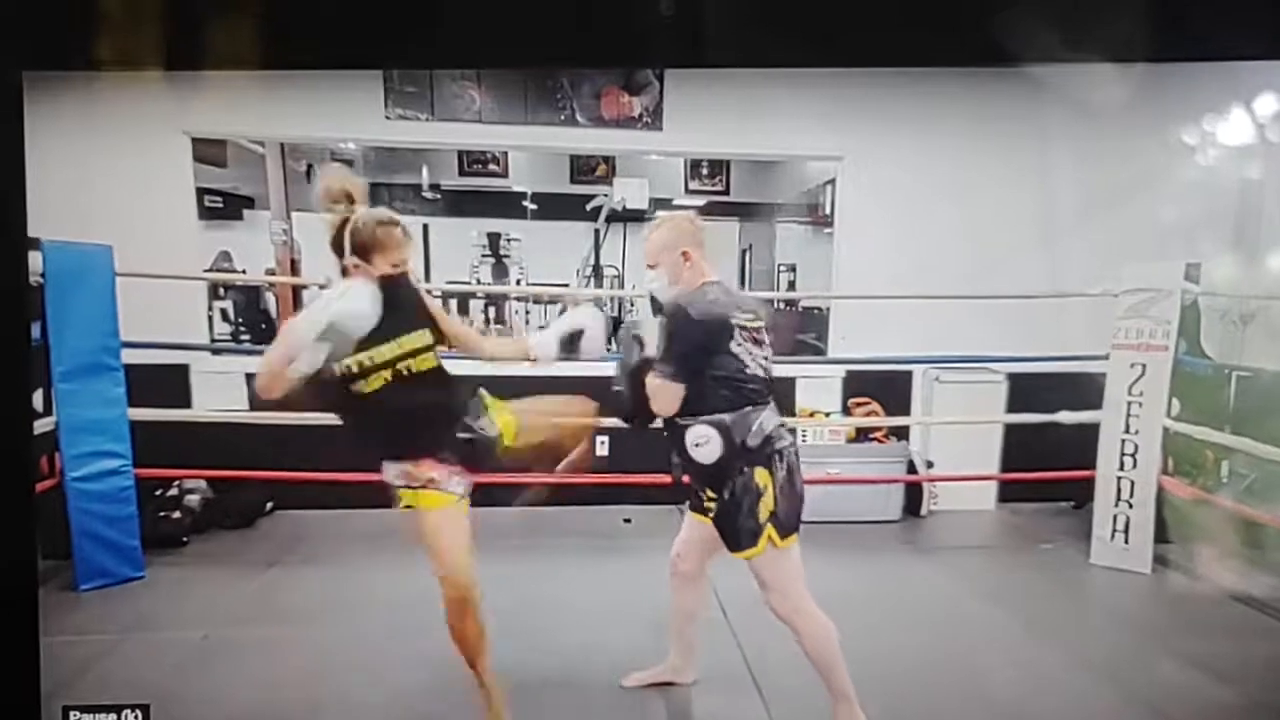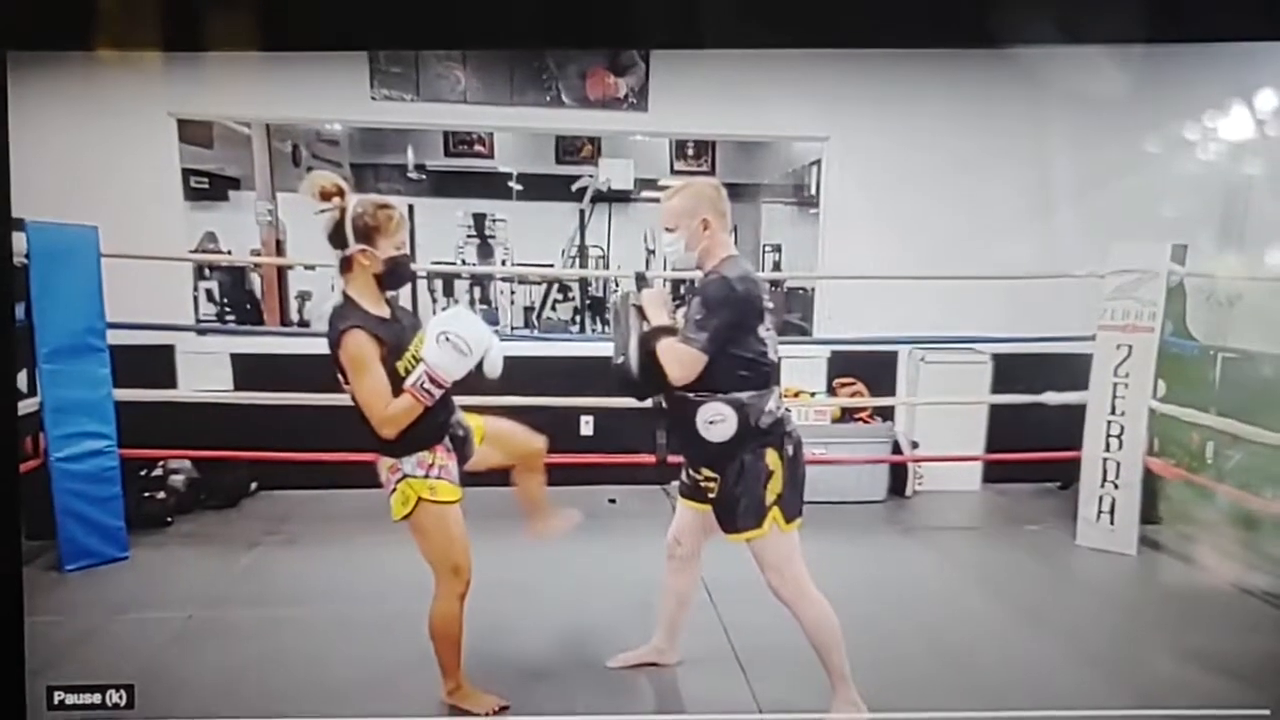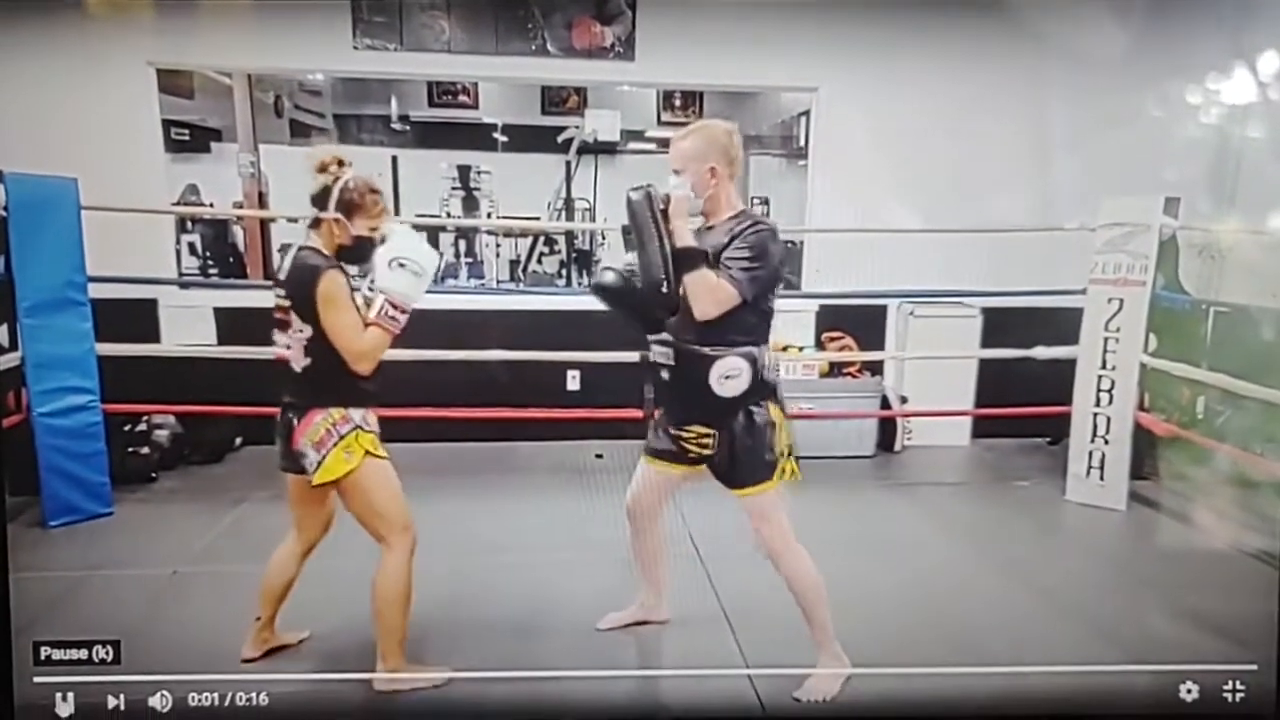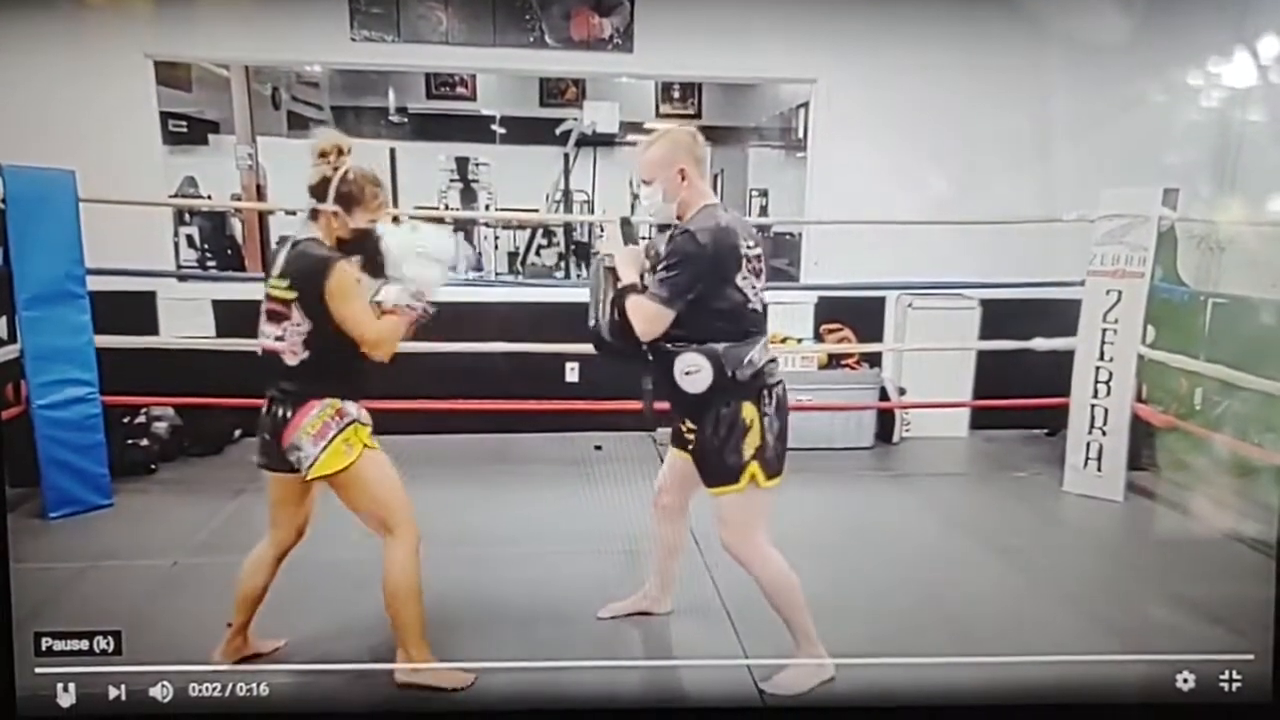
dt=1s
person 1, frame 1
left shoulder: (411, 297)
right shoulder: (324, 321)
left elbow: (476, 344)
right elbow: (270, 387)
left wrist: (546, 344)
right wrist: (303, 343)
left hip: (471, 421)
right hip: (422, 467)
left knee: (581, 414)
right knee: (460, 589)
left ankle: (562, 463)
person 1, frame 2
left shoulder: (385, 304)
right shoulder: (354, 332)
right elbow: (387, 422)
left wrist: (462, 344)
right wrist: (441, 369)
left hip: (448, 429)
right hip: (415, 463)
left knee: (533, 446)
right knee: (455, 578)
left ankle: (540, 517)
person 1, frame 3
left shoulder: (299, 264)
right shoulder: (325, 276)
right elbow: (362, 357)
left wrist: (383, 288)
right wrist: (400, 295)
left hip: (300, 420)
right hip: (335, 424)
left knee: (306, 531)
right knee: (399, 537)
left ankle: (261, 634)
right ankle: (392, 665)
person 1, frame 4
left shoulder: (291, 255)
right shoulder: (331, 268)
right elbow: (378, 345)
left wrist: (383, 287)
right wrist: (413, 292)
left hip: (283, 414)
right hip: (326, 418)
left knee: (281, 535)
right knee: (402, 530)
left ankle: (234, 642)
right ankle: (415, 660)
person 2, frame 1
left shoulder: (687, 314)
right shoulder: (739, 305)
left elbow: (664, 403)
left wrist: (649, 357)
right wrist: (665, 354)
left hip: (752, 472)
right hip: (731, 468)
left knee: (788, 600)
right knee: (685, 562)
right ankle: (679, 664)
person 2, frame 2
left shoulder: (726, 288)
right shoulder: (727, 281)
left elbow: (681, 369)
left wrist: (658, 317)
right wrist: (662, 325)
left hip: (755, 454)
right hip: (720, 450)
left knee: (786, 579)
right knee: (681, 545)
right ankle: (663, 645)
person 2, frame 3
left shoulder: (756, 237)
right shoulder: (700, 233)
left elbow: (709, 303)
right elbow: (676, 302)
left wrist: (681, 234)
left hip: (741, 409)
right hip: (684, 401)
left knee: (773, 536)
right knee: (640, 505)
left ankle: (831, 655)
right ankle: (652, 603)
person 2, frame 4
left shoulder: (695, 240)
right shoulder: (732, 228)
left elbow: (648, 326)
left wrist: (628, 274)
right wrist: (650, 277)
left hip: (737, 406)
right hip: (716, 399)
left knee: (743, 540)
right knee: (669, 494)
left ankle: (813, 654)
right ankle: (657, 594)
